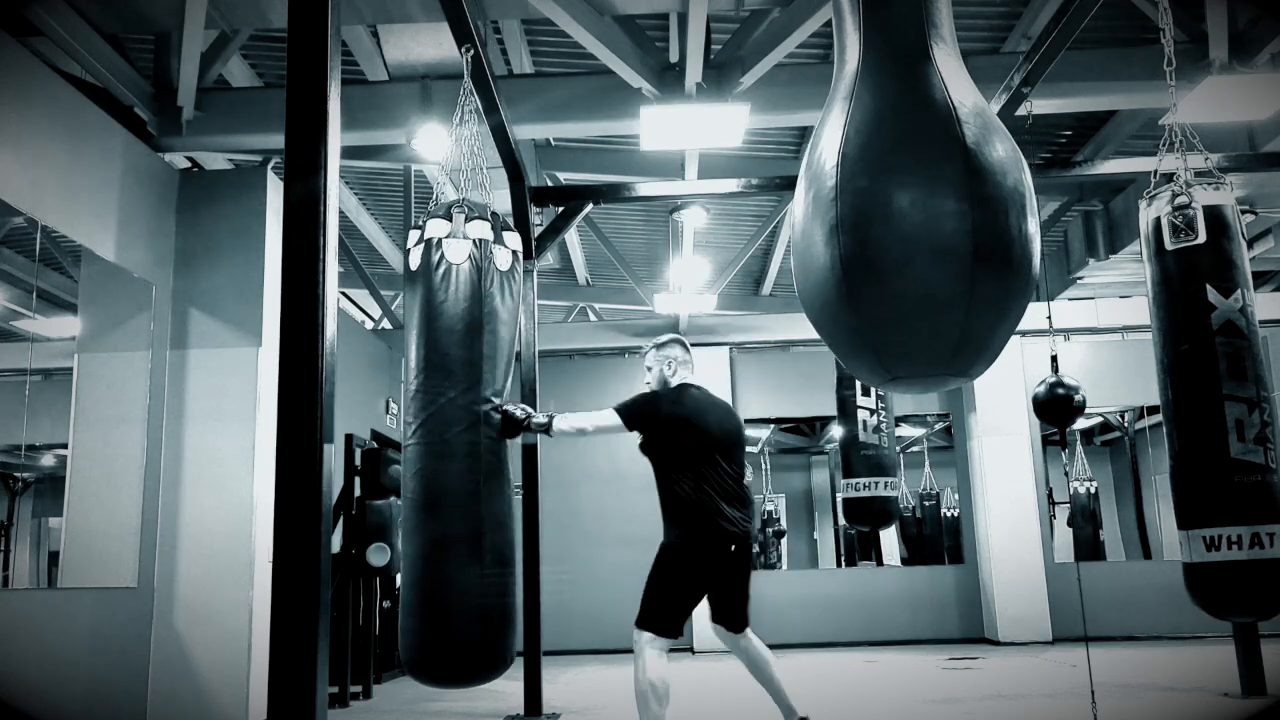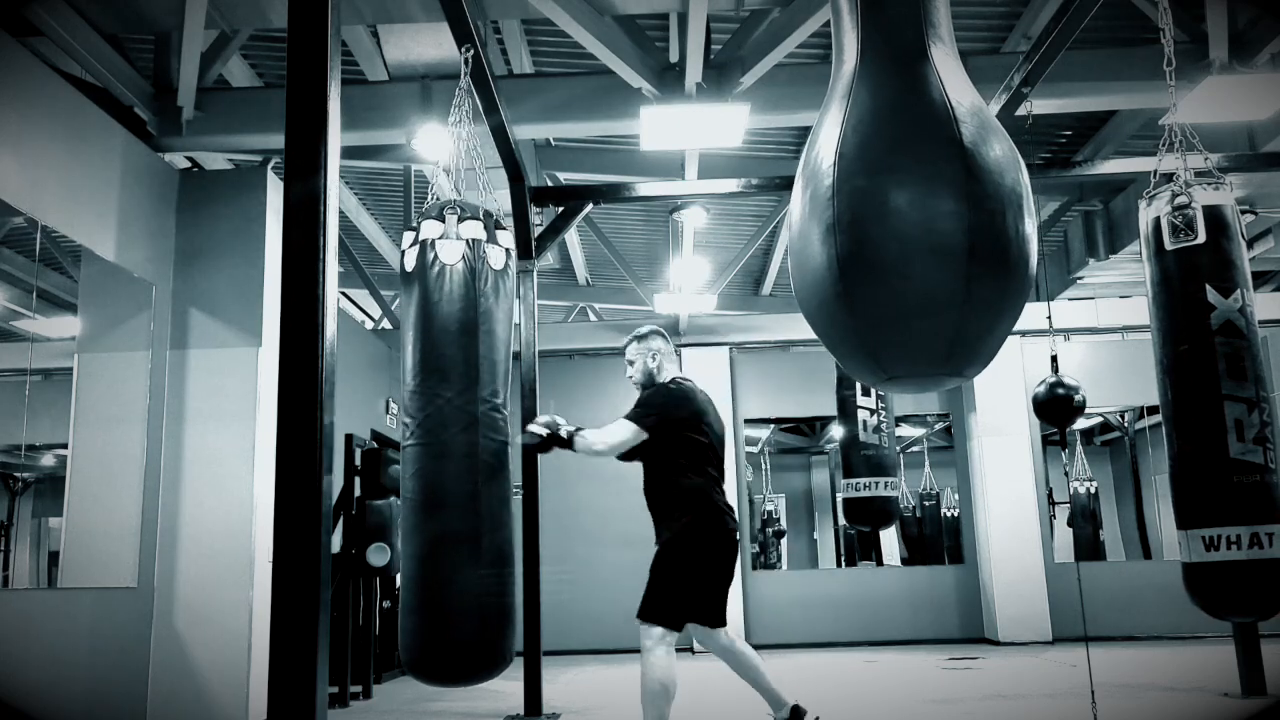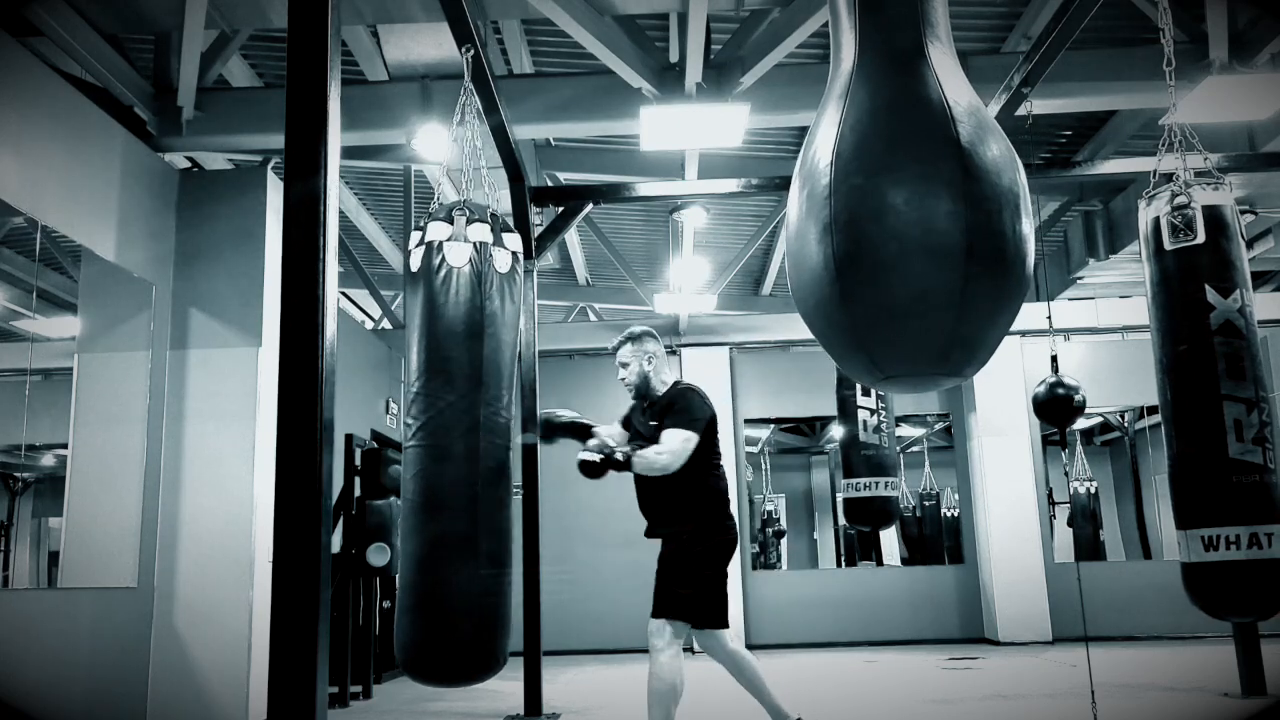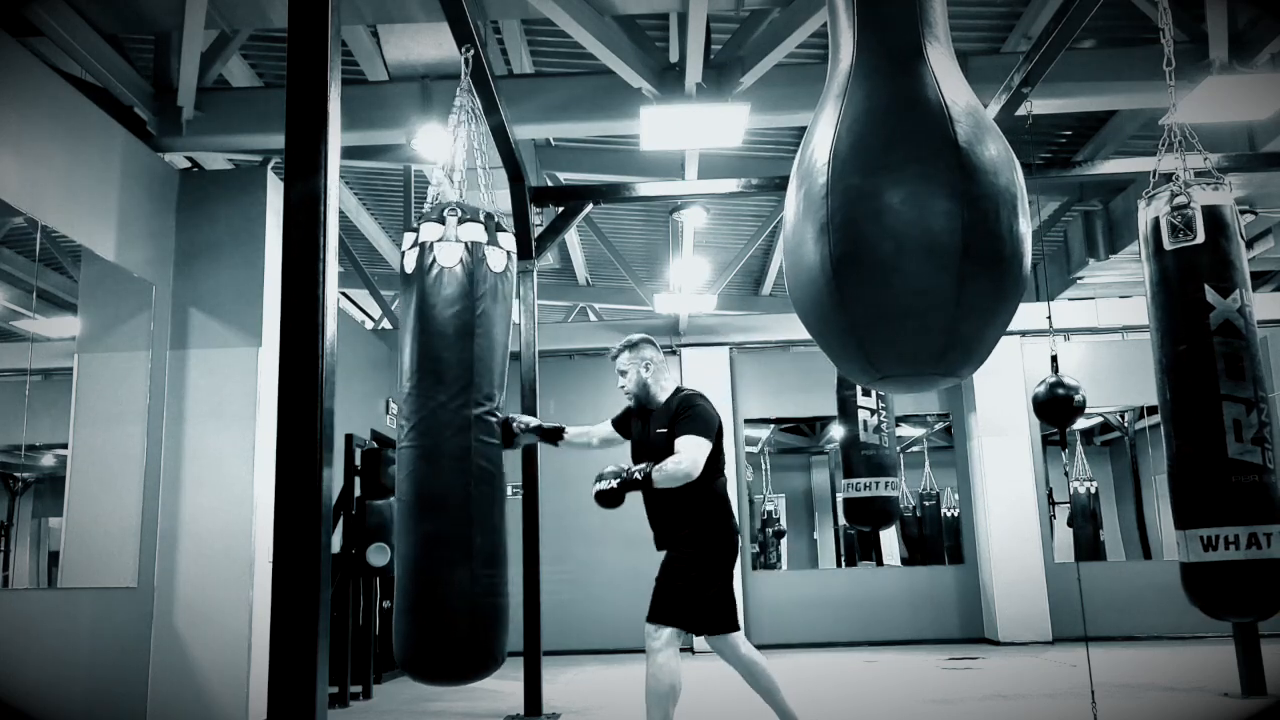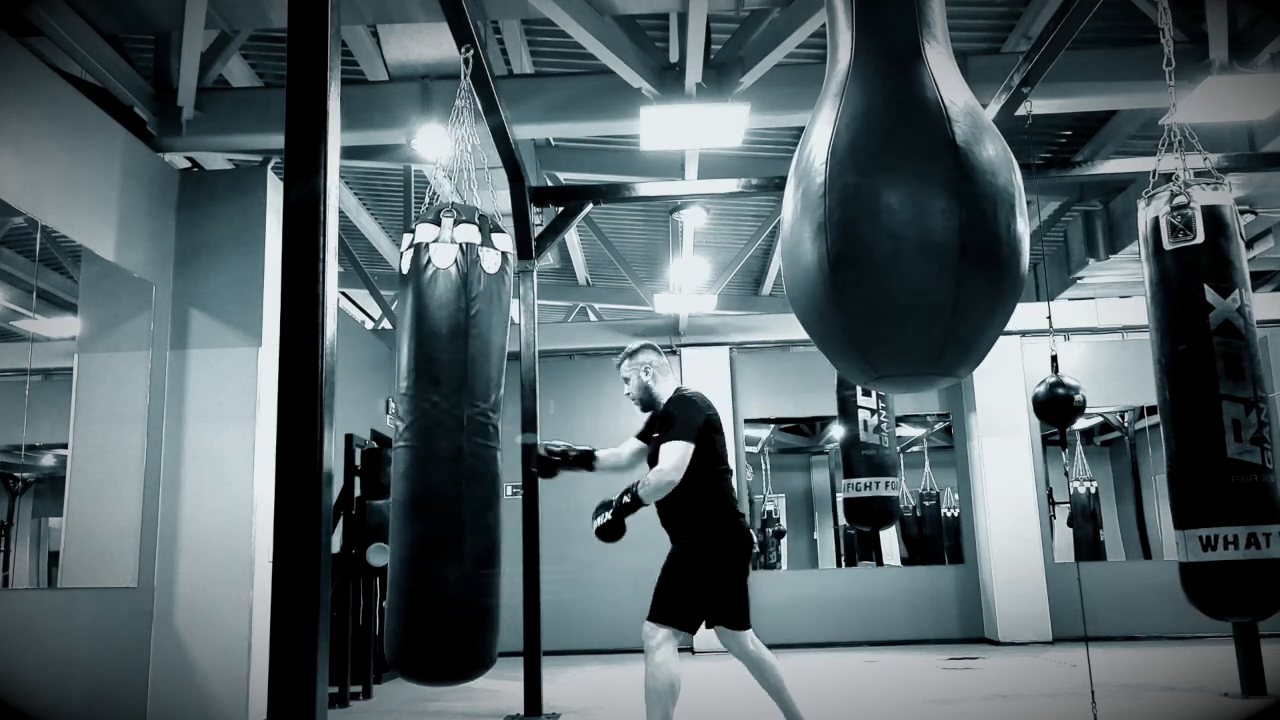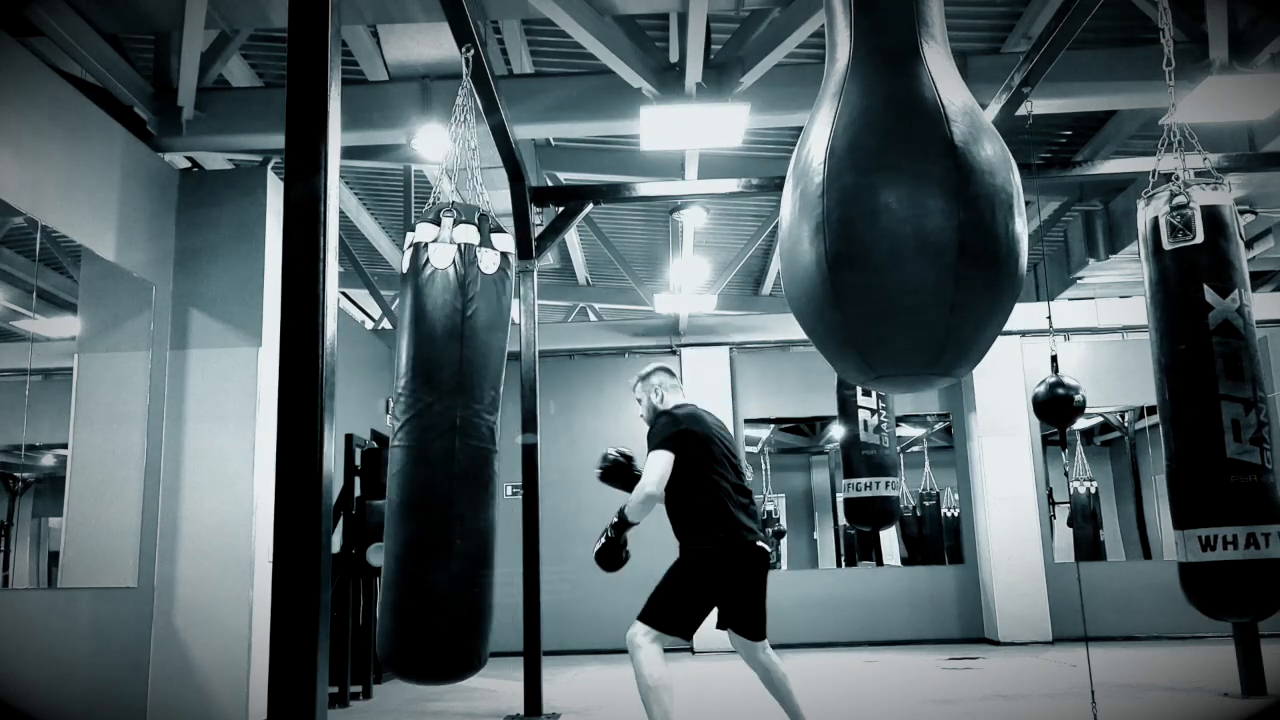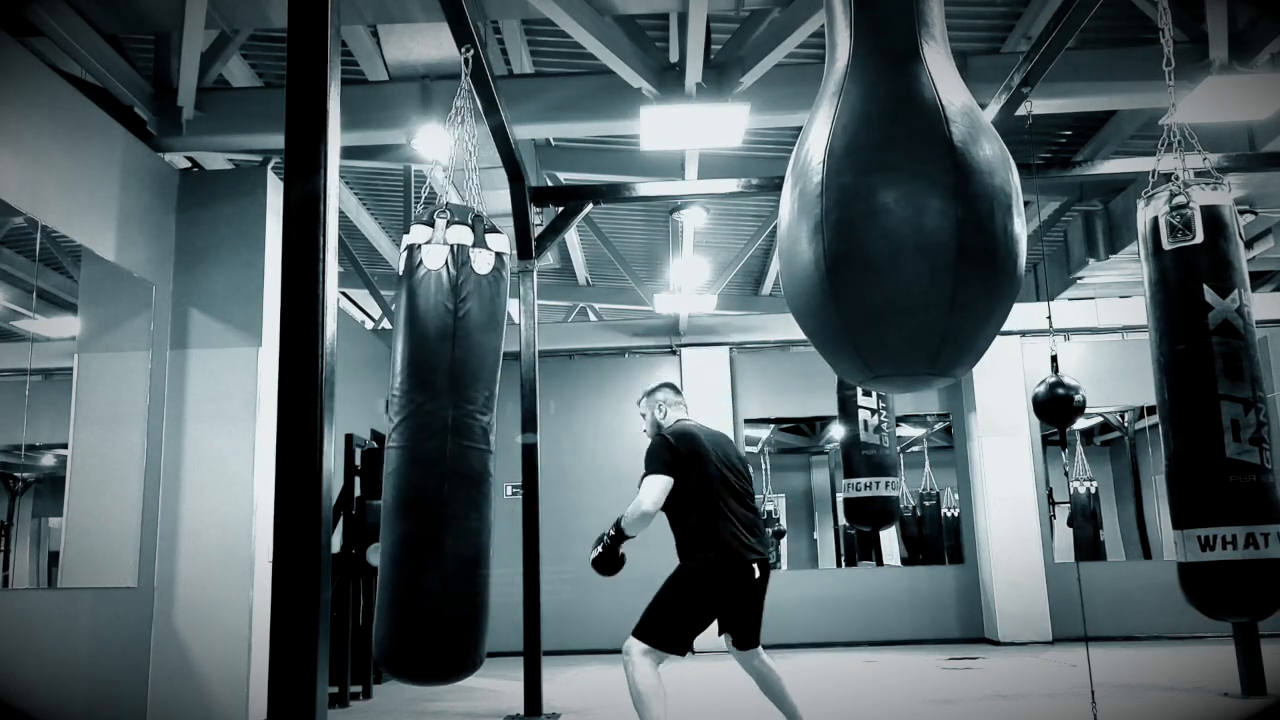
dt=0.1s
person 1, frame 1
left shoulder: (661, 402)
right shoulder: (726, 411)
left elbow: (592, 423)
left wrist: (533, 421)
left hip: (691, 538)
right hip: (736, 537)
left knee: (649, 643)
right knee: (736, 634)
person 1, frame 2
left shoulder: (666, 396)
right shoulder: (697, 400)
left elbow: (606, 442)
left wrist: (560, 432)
left hip: (693, 533)
right hip: (717, 533)
left knee: (656, 636)
right knee: (713, 633)
person 1, frame 3
left shoulder: (685, 399)
right shoulder: (644, 407)
left elbow: (668, 458)
right elbow: (612, 440)
left wrist: (619, 456)
left hip: (698, 534)
right hip: (684, 534)
left knee: (663, 634)
right knee: (713, 638)
person 1, frame 4
left shoulder: (692, 407)
right shoulder: (641, 413)
left elbow: (688, 465)
right elbow: (592, 436)
left wrist: (631, 478)
right wrist: (538, 430)
left hip: (700, 542)
right hip: (699, 542)
left knee: (661, 638)
right knee: (726, 641)
person 1, frame 5
left shoulder: (686, 408)
right shoulder: (664, 415)
left elbow: (667, 475)
right elbow: (626, 457)
left wrist: (621, 504)
right wrist: (575, 457)
left hip: (708, 541)
right hip: (722, 541)
left knee: (658, 636)
right knee: (737, 638)
person 1, frame 6
left shoulder: (671, 422)
right shoulder: (707, 423)
left elbow: (652, 489)
left wrist: (616, 528)
left hip: (714, 549)
right hip: (751, 548)
left knee: (643, 640)
right knee: (752, 646)
person 1, frame 7
left shoulder: (668, 440)
right shoulder: (720, 441)
left elbow: (646, 507)
left wrist: (612, 538)
left hip: (711, 564)
right hip: (751, 562)
left knee: (638, 651)
right knee: (746, 651)
